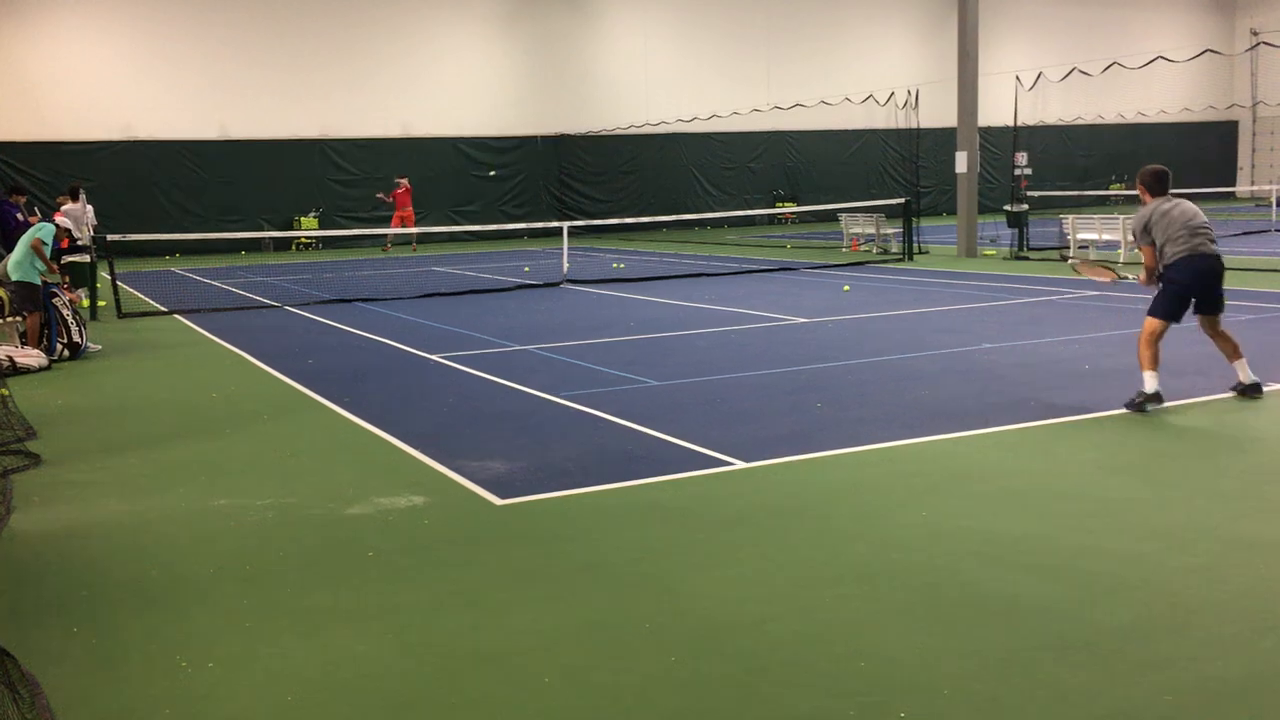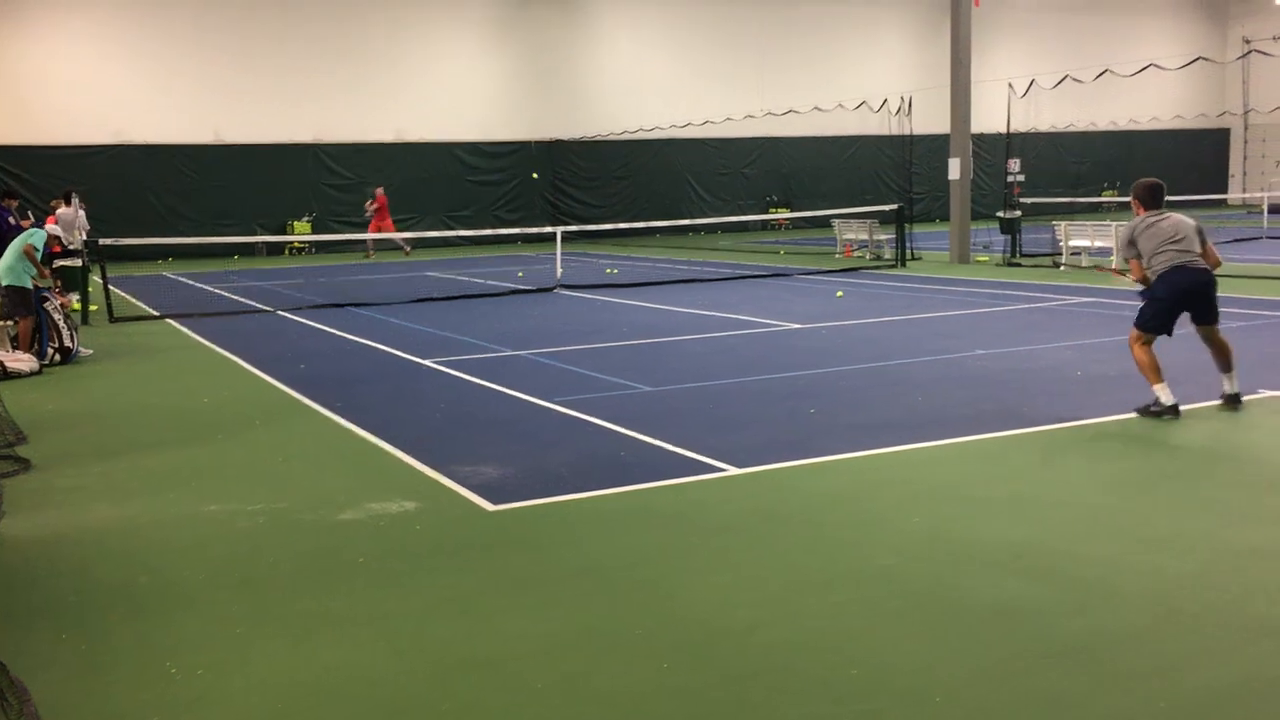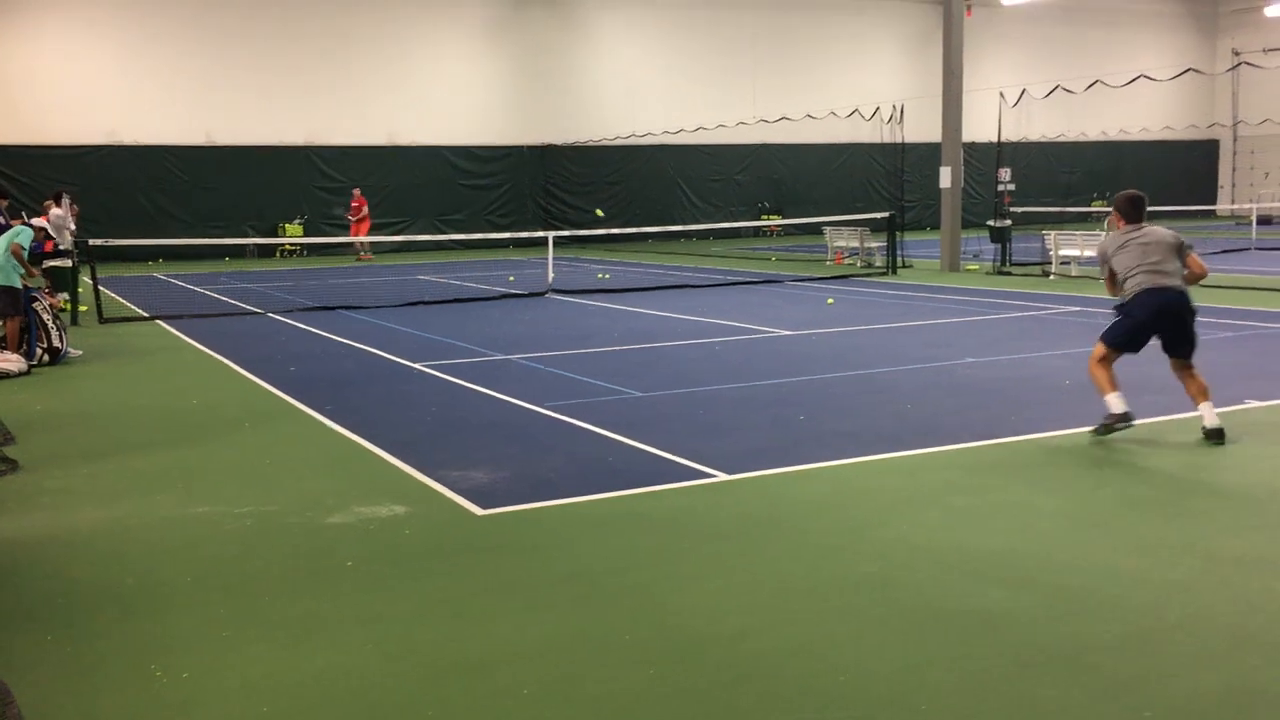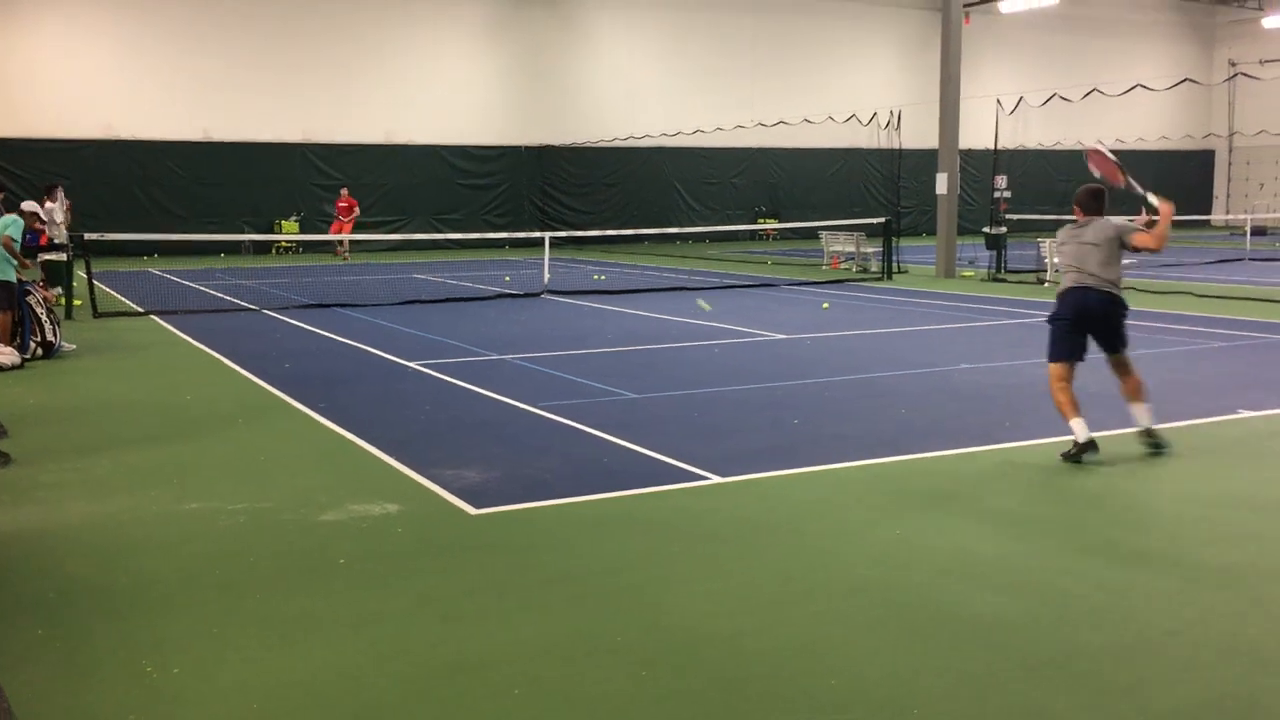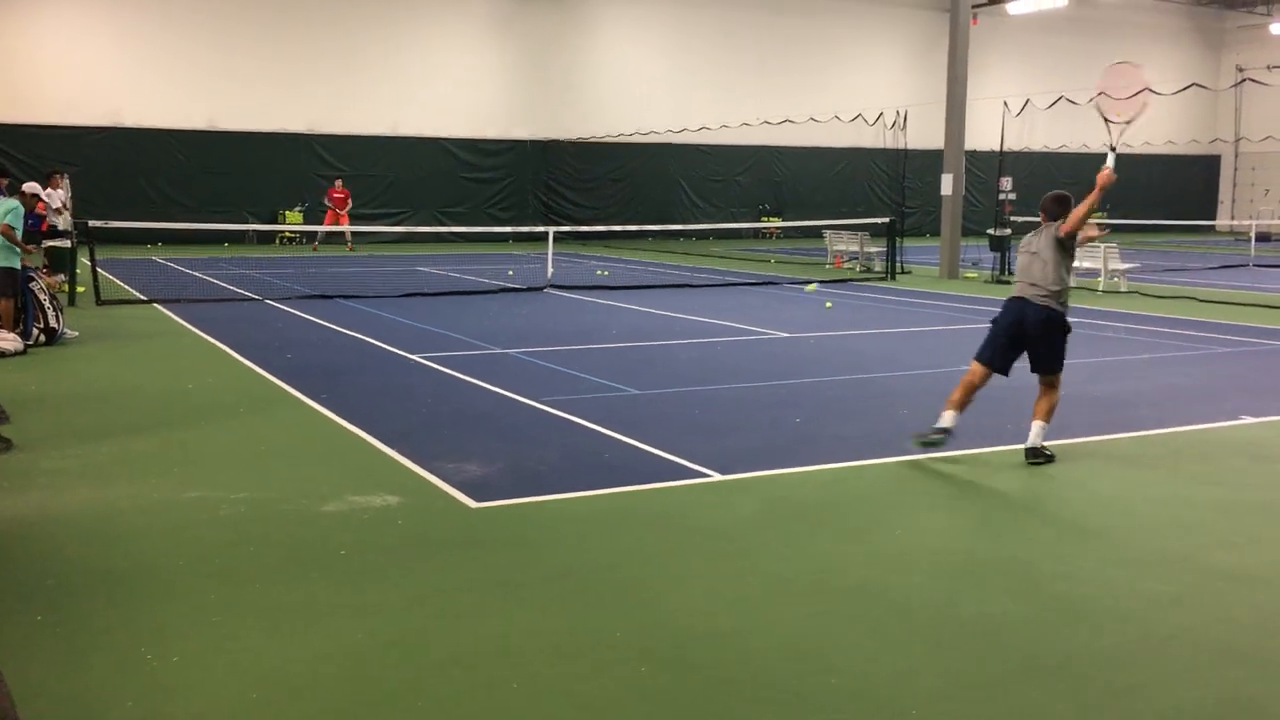
dt=0.2s
person 1, frame 1
left shoulder: (1143, 216)
right shoulder: (1188, 205)
left elbow: (1150, 262)
left wrist: (1148, 276)
left hip: (1187, 269)
right hip: (1214, 262)
left knee: (1149, 335)
right knee: (1212, 326)
left ankle: (1151, 391)
right ankle: (1249, 381)
person 1, frame 2
left shoulder: (1131, 229)
right shoulder: (1187, 221)
left elbow: (1139, 275)
right elbow: (1215, 261)
left wrist: (1152, 285)
left hip: (1169, 283)
right hip: (1203, 279)
left knee: (1139, 342)
right knee: (1212, 336)
left ankle: (1166, 401)
right ankle: (1232, 390)
person 1, frame 3
left shoulder: (1108, 244)
right shoulder: (1169, 235)
left elbow: (1113, 289)
right elbow: (1200, 272)
left hip: (1143, 304)
right hip: (1179, 302)
left knee: (1099, 360)
right knee: (1185, 369)
left ankle: (1118, 411)
right ankle: (1213, 425)
person 1, frame 4
left shoulder: (1063, 235)
right shoulder: (1116, 227)
right elbow: (1155, 244)
right wrist: (1166, 215)
left hip: (1071, 301)
right hip: (1107, 302)
left knee: (1060, 381)
right knee: (1123, 368)
left ankle: (1083, 438)
right ankle: (1146, 429)
person 1, frame 5
left shoulder: (1030, 239)
right shoulder: (1061, 232)
right elbow: (1070, 226)
left wrist: (1083, 237)
right wrist: (1099, 189)
left hip: (1016, 310)
right hip: (1049, 318)
left knee: (973, 380)
right knee: (1050, 386)
left ankle: (944, 427)
right ankle: (1035, 444)
